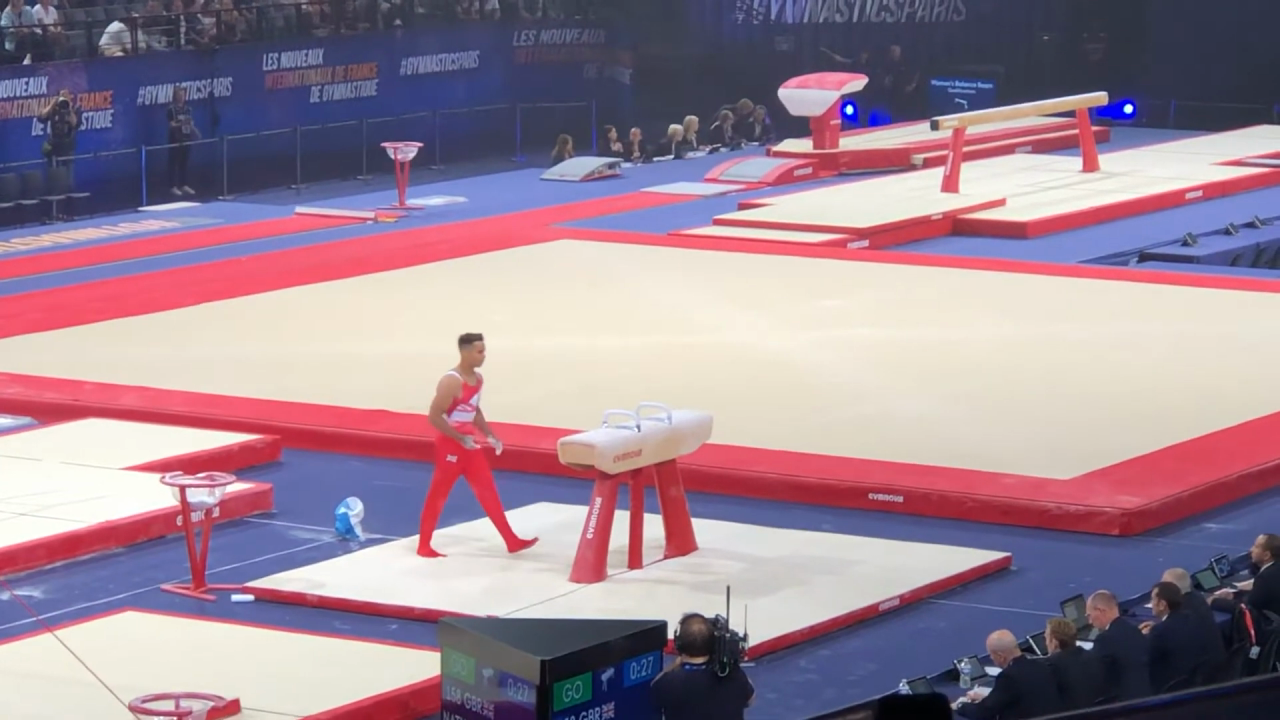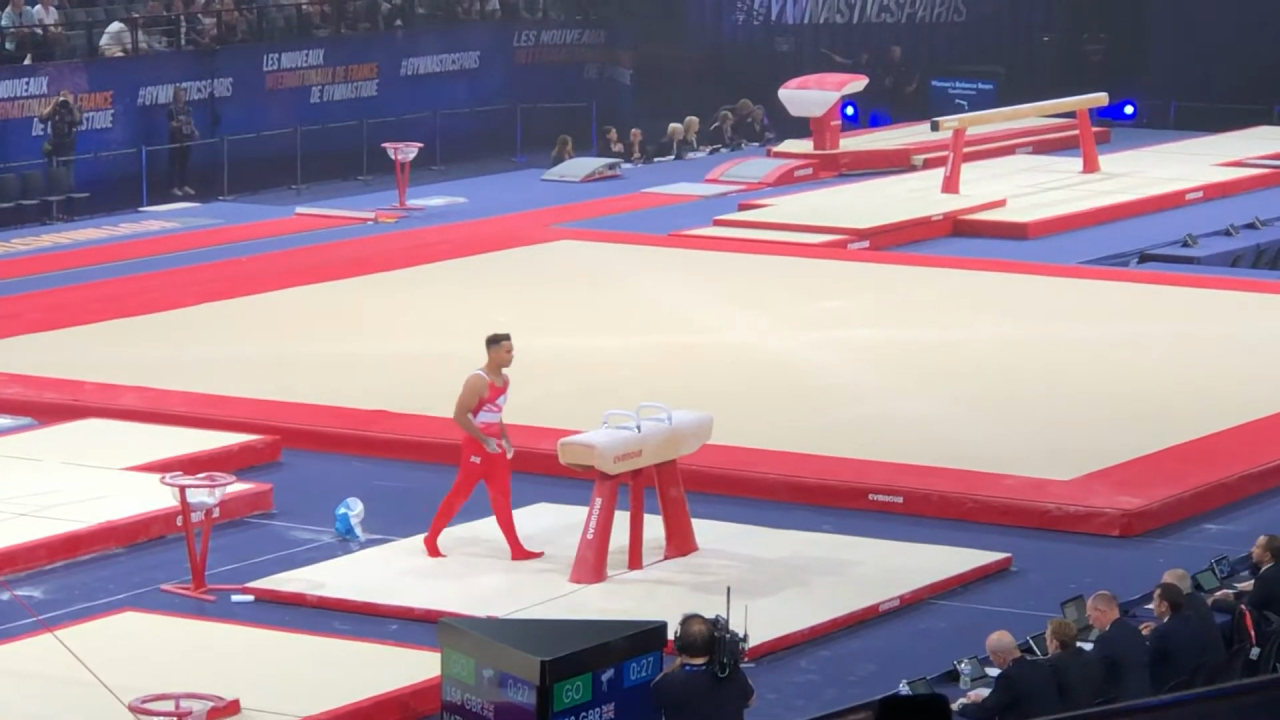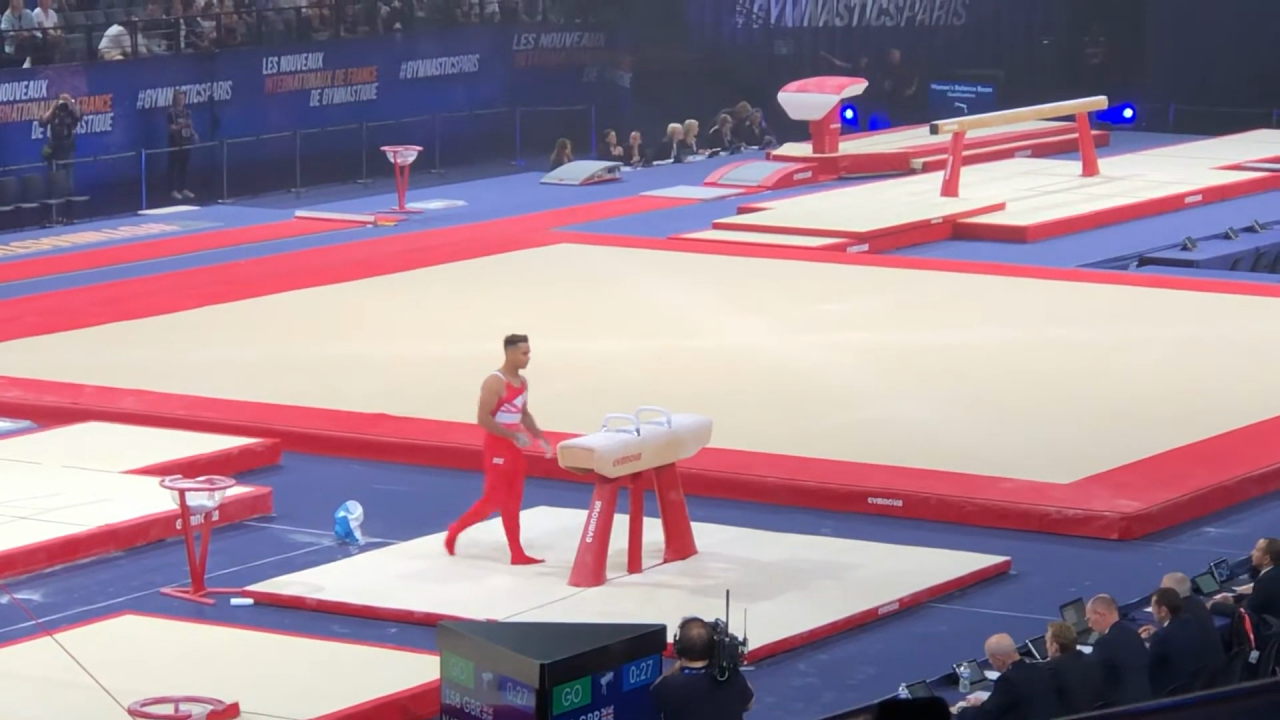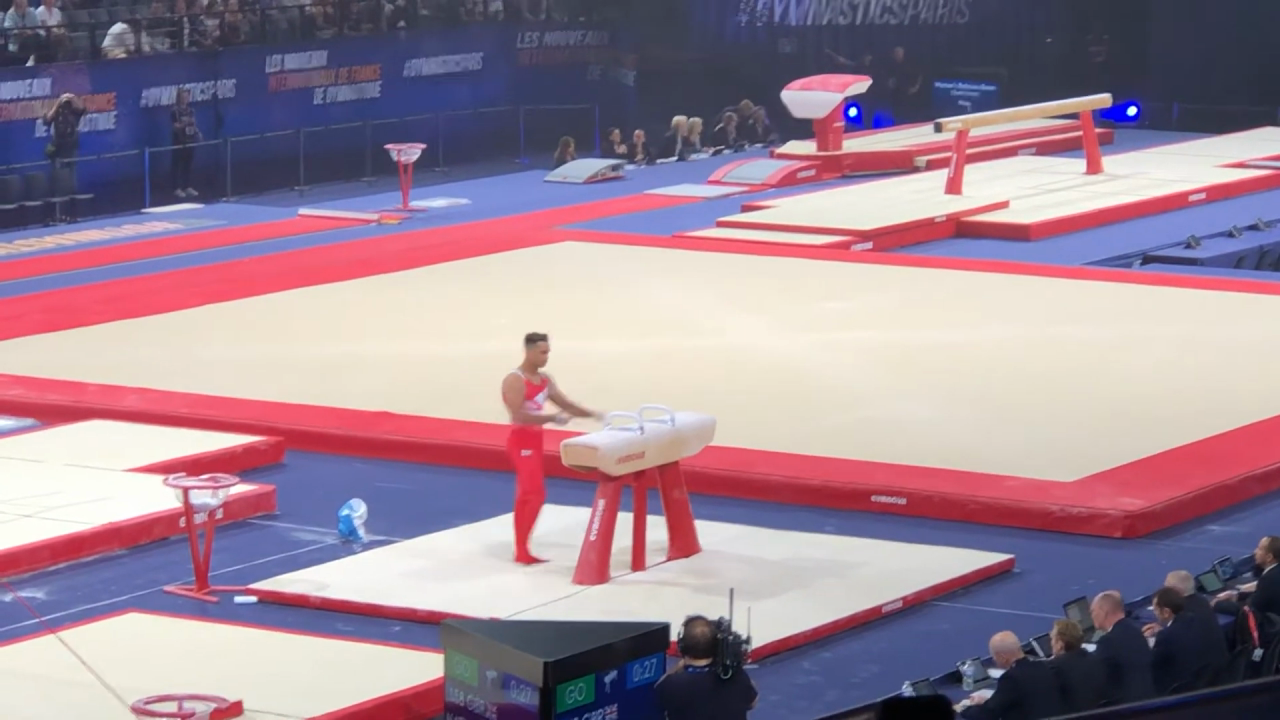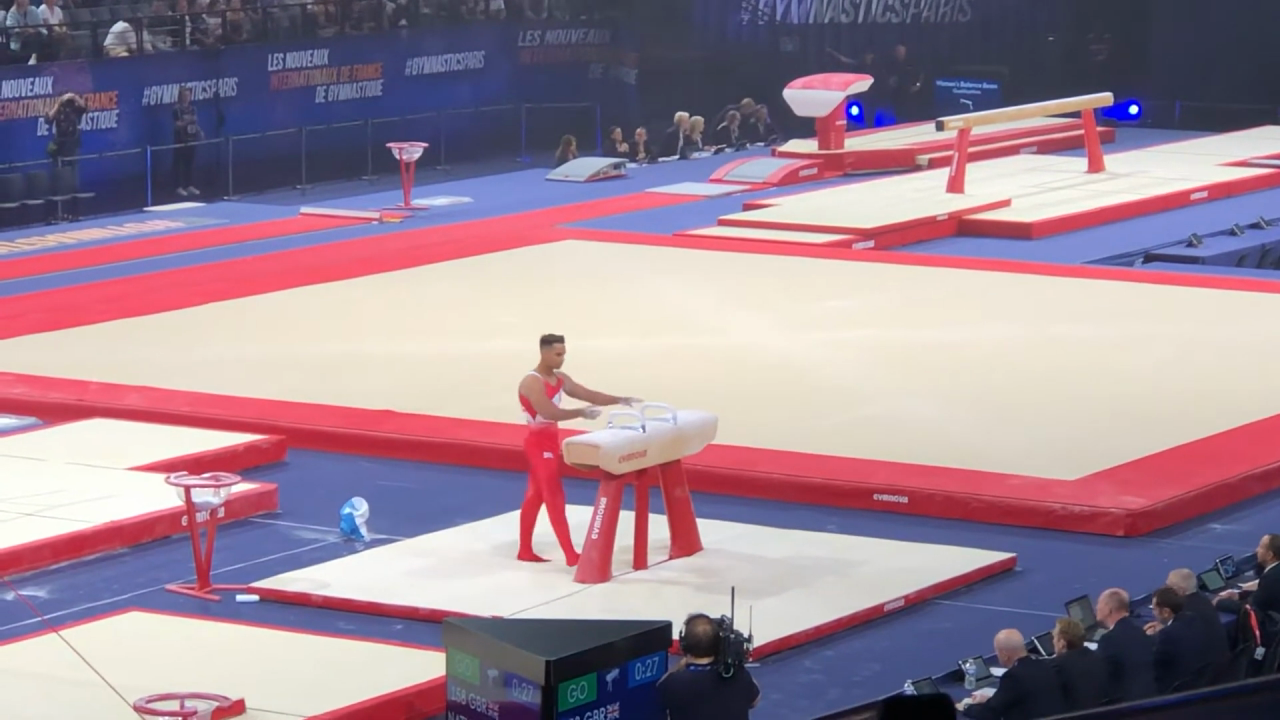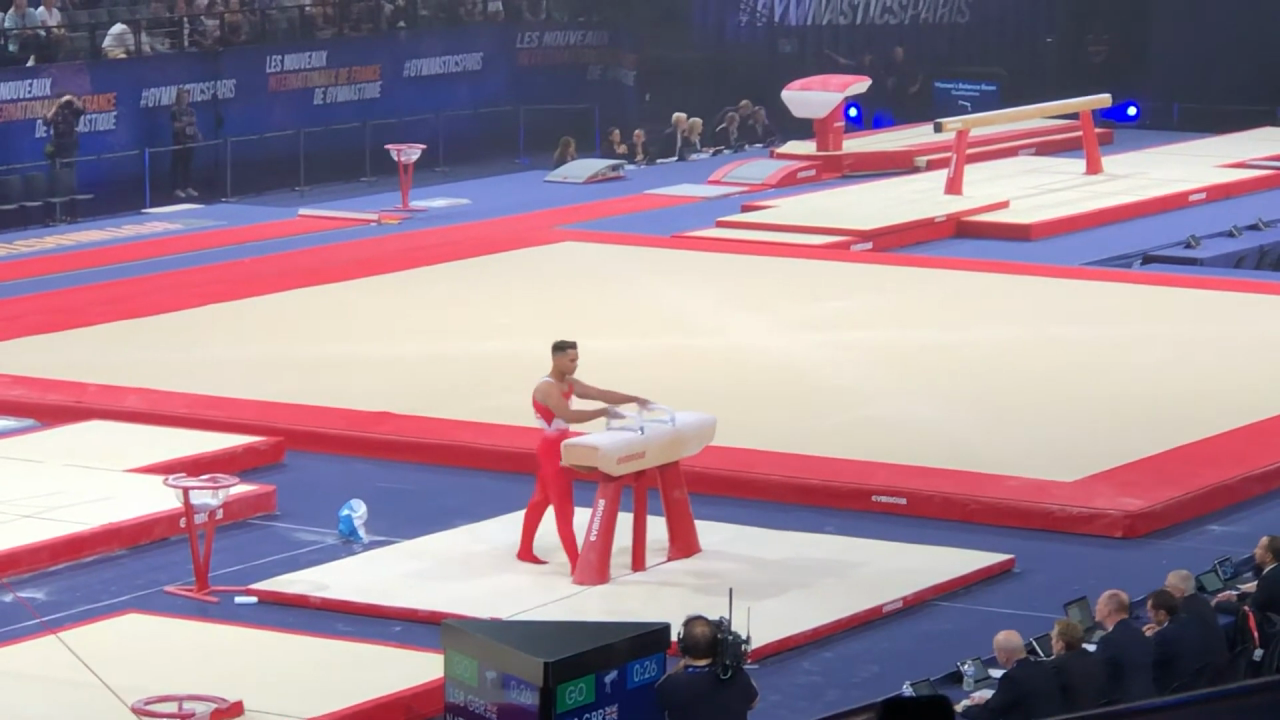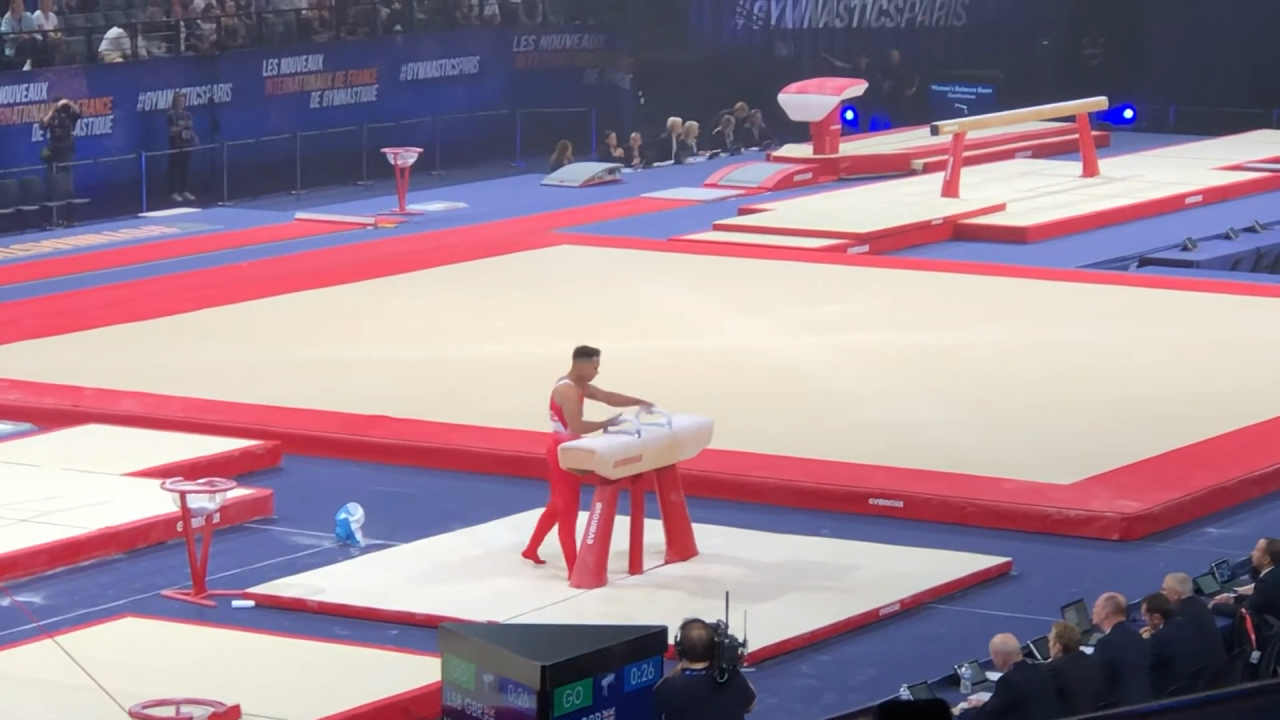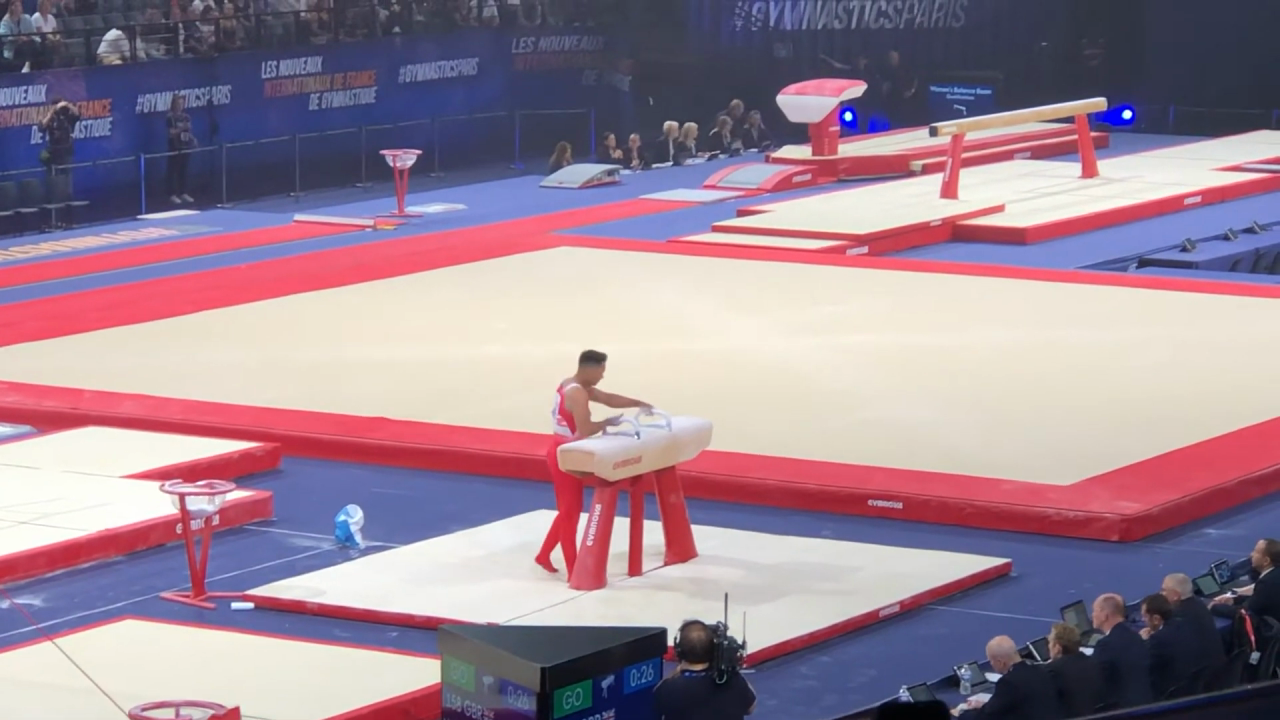
dt=0.2s
person 1, frame 1
left shoulder: (477, 378)
right shoulder: (450, 382)
right elbow: (434, 418)
left wrist: (489, 435)
right wrist: (460, 439)
left hip: (470, 444)
right hip: (450, 445)
left knee: (488, 491)
right knee: (437, 495)
left ankle: (512, 541)
right ankle: (424, 545)
person 1, frame 2
left shoulder: (504, 379)
right shoulder: (477, 381)
right elbow: (459, 416)
left wrist: (505, 438)
right wrist: (483, 440)
left hip: (495, 445)
right hip: (477, 447)
left knee: (503, 497)
right knee: (459, 496)
left ankle: (517, 549)
right ankle: (431, 538)
person 1, frame 3
left shoulder: (522, 381)
right shoulder: (495, 382)
right elbow: (484, 419)
left wrist: (539, 436)
right wrist: (513, 436)
left hip: (515, 447)
right hip: (498, 447)
left knee: (513, 502)
right knee: (494, 501)
left ankle: (517, 554)
right ankle: (455, 530)
person 1, frame 4
left shoulder: (544, 379)
right shoulder: (513, 380)
left elbow: (564, 404)
right elbow: (518, 415)
left wrist: (592, 415)
right wrist: (552, 418)
left hip: (535, 442)
right hip: (521, 443)
left knee: (525, 497)
right knee: (535, 494)
left ankle: (521, 550)
right ankle: (521, 547)
person 1, frame 5
left shoulder: (560, 379)
right shoulder: (531, 382)
left elbow: (589, 395)
right elbow: (548, 412)
left wrist: (621, 400)
right wrist: (581, 412)
left hip: (550, 442)
right hip: (538, 444)
left knee: (534, 498)
right knee: (555, 499)
left ankle: (525, 550)
right ankle: (571, 556)
person 1, frame 6
left shoulder: (570, 384)
right shoulder: (546, 388)
left elbow: (601, 394)
right elbow: (569, 416)
left wrist: (635, 400)
right wrist: (604, 412)
left hip: (555, 449)
right hip: (552, 450)
left knee: (540, 501)
right knee: (564, 507)
left ankle: (525, 551)
right ankle: (576, 564)
person 1, frame 7
left shoulder: (579, 386)
right shoulder: (567, 390)
left elbow: (608, 397)
right elbow: (577, 427)
left wrist: (639, 402)
right wrist: (607, 423)
left knee: (557, 506)
right knee: (568, 511)
left ankle: (531, 549)
right ankle: (574, 569)
person 1, frame 8
left shoulder: (570, 385)
right shoulder: (577, 393)
left elbow: (607, 398)
right elbow: (586, 430)
left wrist: (639, 404)
right wrist: (608, 422)
left knee: (568, 510)
right knee: (570, 512)
left ankle: (544, 555)
right ankle: (573, 571)
